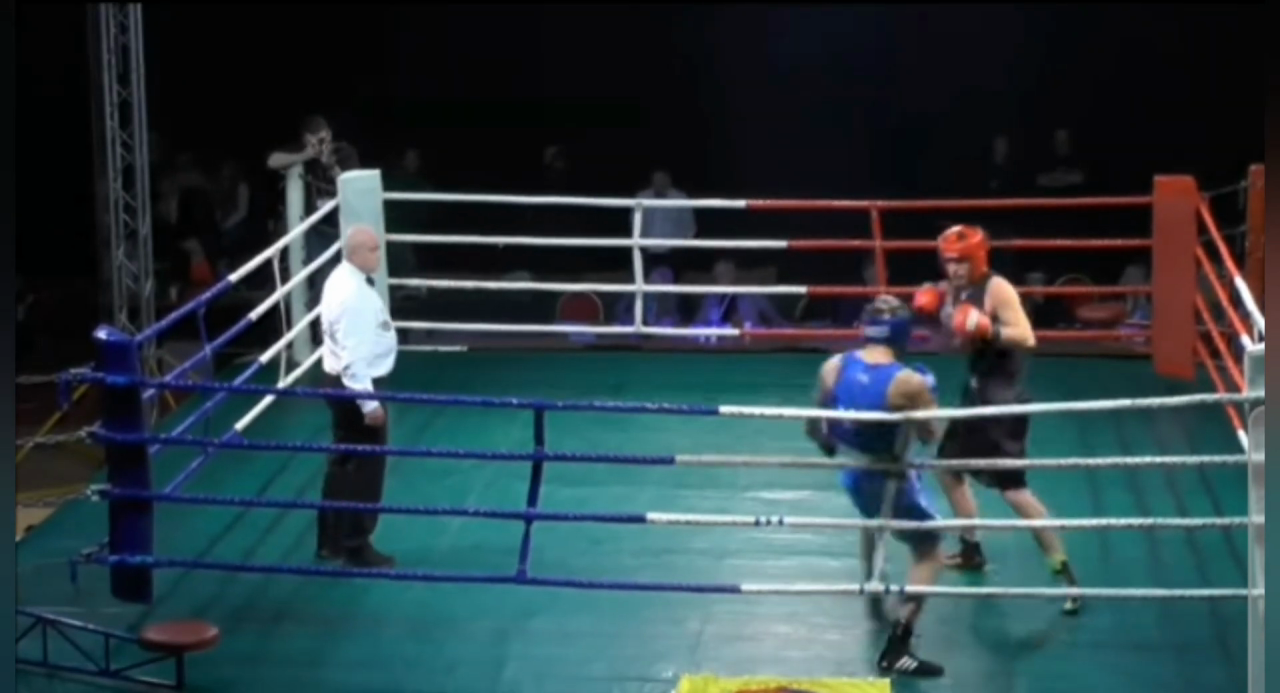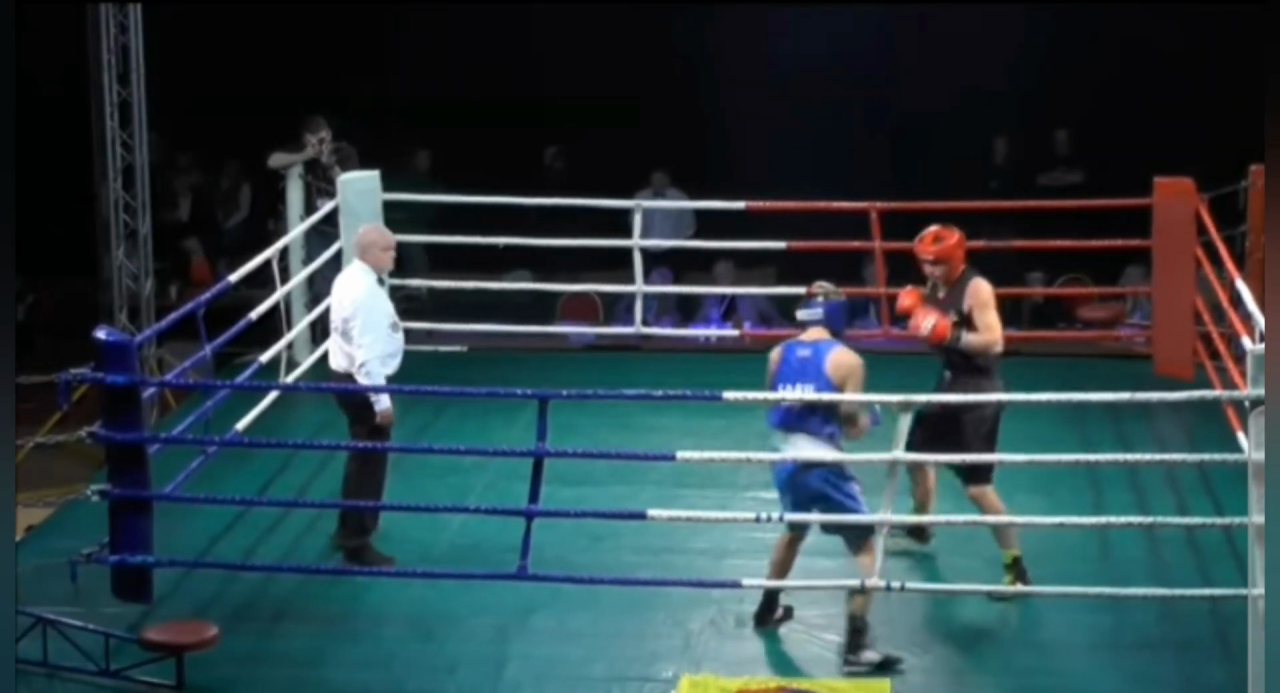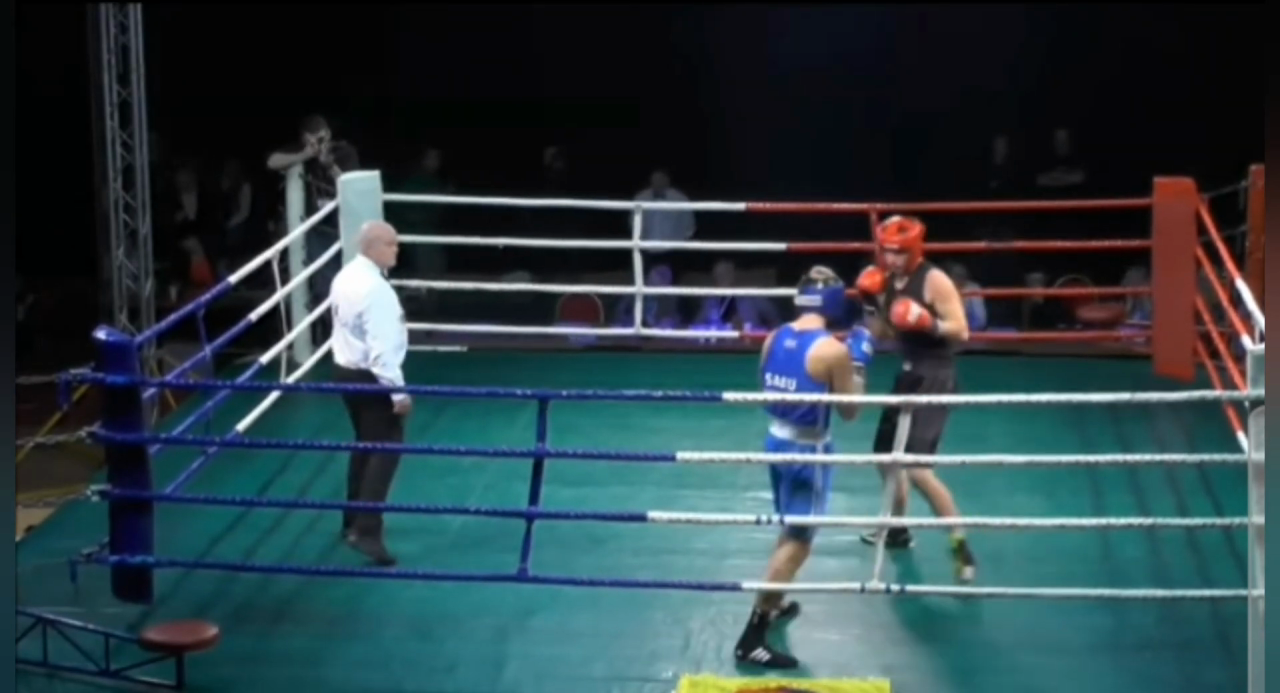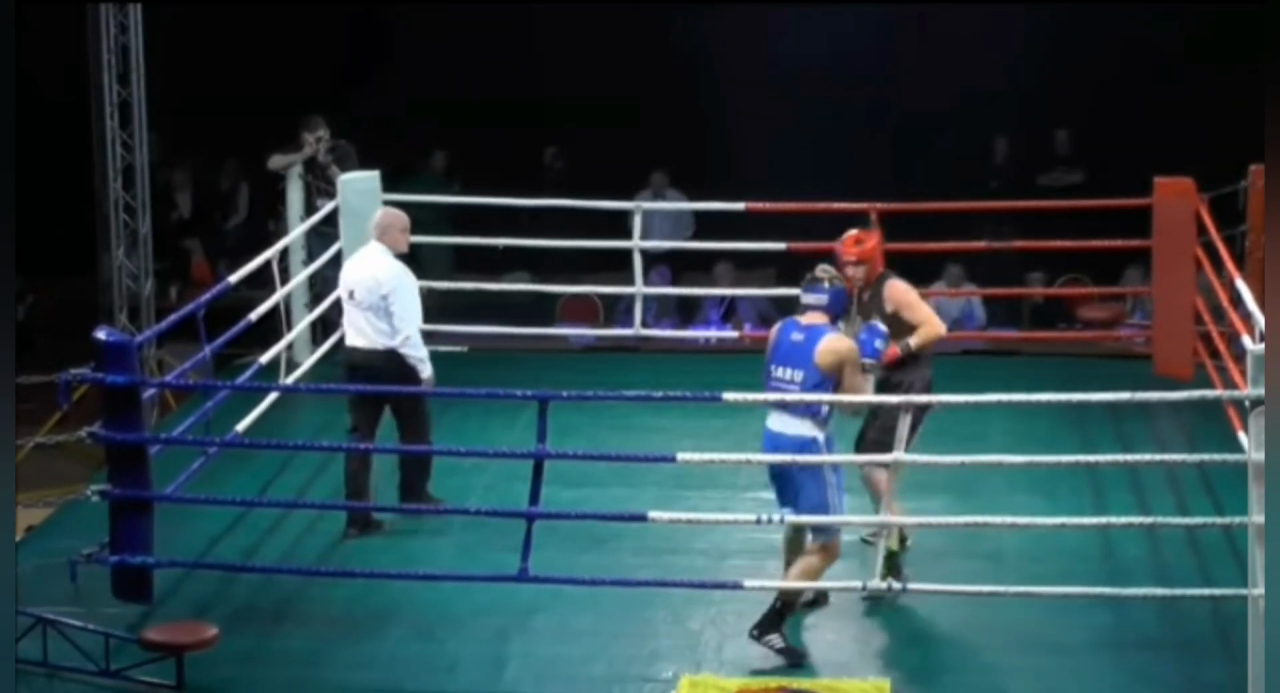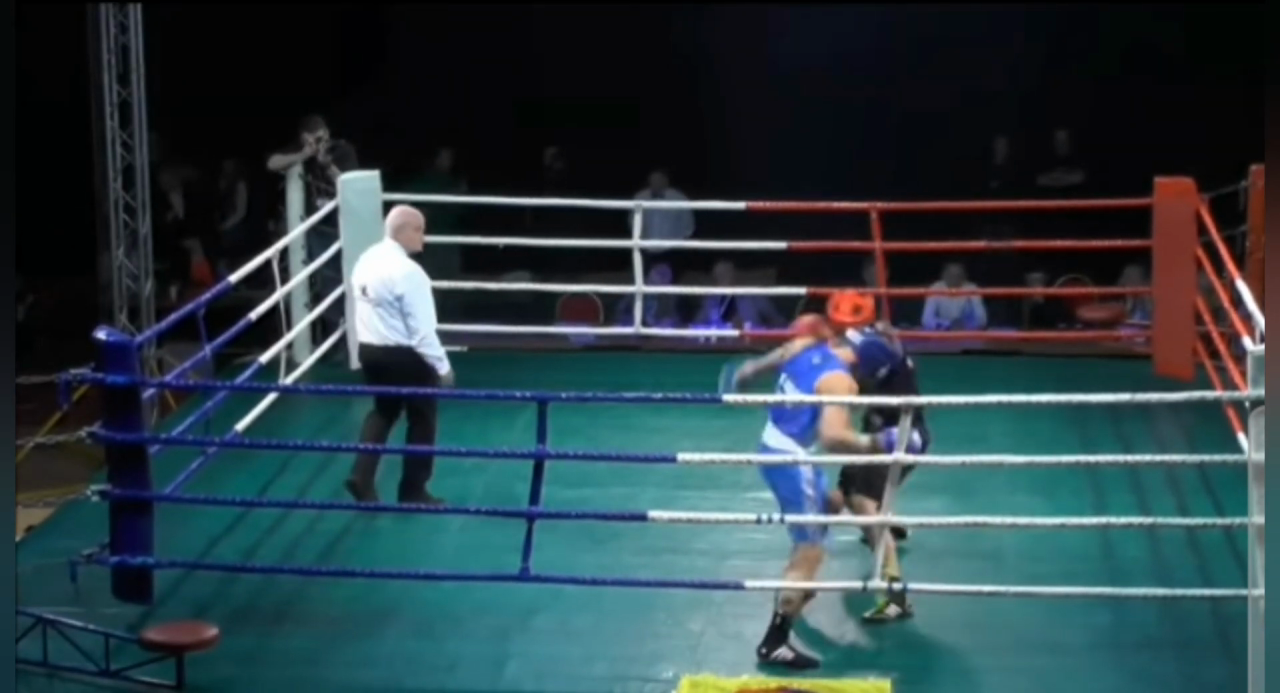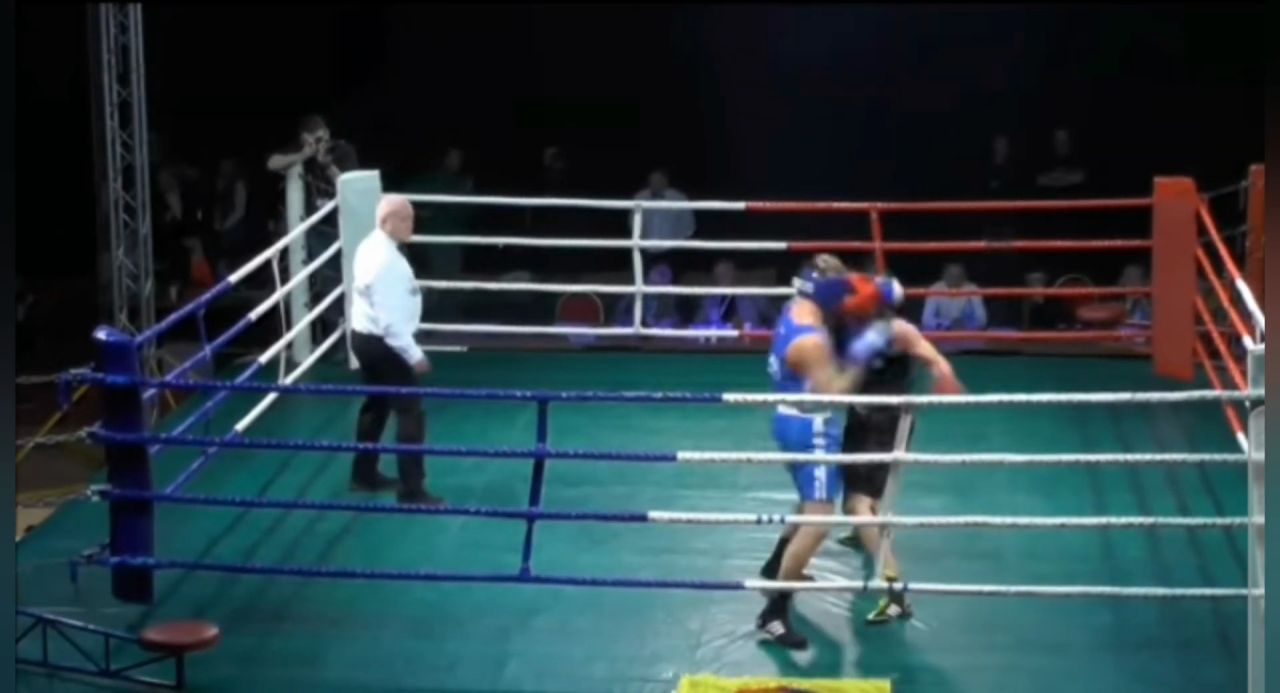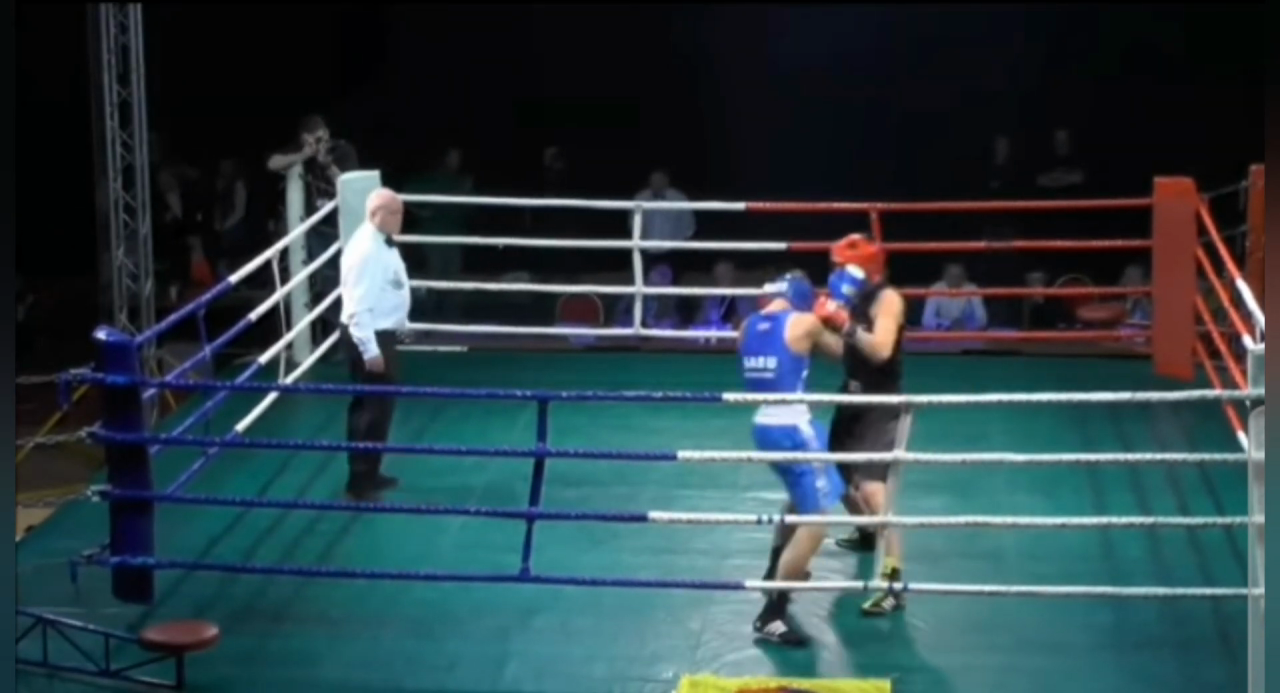
dt=0.3s
person 1, frame 1
left shoulder: (834, 367)
right shoulder: (909, 382)
left elbow: (813, 426)
right elbow: (929, 436)
left wrist: (830, 445)
right wrist: (926, 394)
left hip: (854, 473)
right hip: (890, 478)
left knee: (874, 525)
right knee: (929, 557)
right ankle: (895, 652)
person 1, frame 2
left shoulder: (778, 355)
right shoulder: (847, 360)
right elbow: (855, 427)
right wrist: (868, 416)
left hip: (786, 461)
right hip: (824, 466)
left knee: (792, 531)
right knee: (866, 548)
left ankle: (767, 608)
right ankle: (856, 646)
person 1, frame 3
left shoulder: (774, 339)
right shoulder: (833, 350)
right elbow: (849, 410)
right wrist: (859, 363)
left hip: (776, 441)
right hip: (807, 451)
left knee: (790, 531)
right knee: (796, 544)
left ankle: (772, 605)
right ankle: (751, 640)
person 1, frame 4
left shoulder: (781, 330)
right shoulder: (841, 345)
right elbow: (857, 400)
right wrist: (868, 359)
left hip: (773, 436)
right hip: (806, 445)
left knee: (798, 522)
right knee: (827, 546)
left ankle: (795, 592)
right ankle: (771, 623)
person 1, frame 5
left shoulder: (805, 347)
right shoulder: (840, 382)
left elbow: (771, 361)
right elbow: (833, 438)
left wrist: (747, 371)
right wrist: (883, 441)
left hip: (773, 449)
right hip: (791, 460)
left knee: (827, 508)
right knee: (811, 554)
left ankle: (796, 588)
right ankle: (774, 643)
person 1, frame 6
left shoulder: (791, 311)
right shoulder: (810, 340)
right elbow: (831, 394)
left wrist: (876, 295)
right wrist: (860, 358)
left hip: (792, 420)
right hip: (806, 428)
left knee: (816, 498)
right knee: (816, 521)
left ankle: (776, 566)
right ankle: (773, 614)
person 1, frame 7
left shoulder: (747, 327)
right shoulder: (802, 322)
right elbow: (839, 350)
left hip: (763, 428)
right hip: (794, 429)
left knee: (801, 501)
right knee: (814, 524)
left ankle: (777, 571)
right ankle: (772, 614)
person 2, frame 1
left shoulder: (996, 288)
right shoulder: (955, 291)
left elbow: (1027, 339)
right elbow: (958, 341)
left wrist: (986, 328)
right wrist: (934, 314)
left hip: (1002, 397)
right hip: (976, 392)
left knee: (1014, 490)
right knee: (950, 471)
left ankle: (1064, 571)
right ankle: (971, 551)
person 2, frame 2
left shoulder: (976, 289)
right shoulder: (933, 290)
left elbow: (994, 343)
left wrist: (948, 334)
right wrist: (916, 319)
left hip: (978, 392)
right hip: (950, 386)
left knee: (977, 486)
right knee: (916, 456)
left ankle: (1015, 568)
right ankle: (917, 526)
person 2, frame 3
left shoulder: (934, 280)
right shoulder: (888, 282)
left elbow: (961, 331)
right elbow: (880, 335)
left wrist: (927, 321)
right wrist: (871, 302)
left hip: (934, 379)
right hip: (908, 375)
left knee: (917, 469)
right knee: (886, 456)
left ankle: (961, 548)
right ankle: (897, 529)
person 2, frame 4
left shoulder: (893, 289)
right shoulder: (862, 293)
left elbow: (937, 329)
right elbow: (859, 339)
left wrist: (899, 347)
left hip: (908, 388)
right hip: (892, 383)
left knee: (873, 468)
right knee: (869, 456)
left ankle: (893, 561)
right ankle: (893, 528)
person 2, frame 5
left shoulder: (881, 340)
right shoulder: (861, 342)
left hip: (901, 431)
right hip: (878, 427)
left knee: (864, 501)
right knee: (850, 493)
left ankle: (896, 595)
right ankle: (890, 529)
person 2, frame 6
left shoulder: (896, 330)
right shoulder: (853, 326)
left elbow: (933, 358)
left wrist: (942, 370)
left hip: (886, 422)
right hip: (861, 416)
left knee: (859, 502)
right knee: (856, 486)
left ankle: (894, 594)
right ankle: (866, 533)
person 2, frame 7
left shoulder: (888, 299)
right shoulder: (845, 293)
left elbow: (879, 352)
left wrist: (847, 325)
left hip: (882, 405)
right hip: (853, 398)
left knee: (871, 486)
right knee: (840, 478)
left ankle: (892, 579)
right ankle: (868, 533)
person 3, frame 1
left shoulder: (344, 280)
right shoulder: (352, 294)
right elbow: (353, 356)
right wrist: (369, 401)
left hip: (340, 384)
right hip: (355, 386)
left knee: (343, 460)
right knee: (367, 464)
left ankle: (331, 539)
right ankle: (356, 545)
person 3, frame 2
left shoulder: (350, 278)
right shoulder: (365, 293)
right elbow: (367, 354)
right wrist: (382, 401)
left hip: (346, 377)
right hip: (361, 382)
left knee: (363, 454)
right knee: (369, 459)
left ankle: (351, 524)
right ankle: (356, 543)
person 3, frame 3
left shoulder: (346, 276)
right shoulder: (375, 288)
right elbow: (382, 347)
right wrist: (398, 391)
left hip: (347, 370)
right hip: (369, 377)
left knee: (366, 445)
right knee: (385, 449)
left ankle: (356, 520)
right ankle: (366, 531)
person 3, frame 4
left shoulder: (351, 265)
right shoulder: (395, 273)
right elbow: (407, 328)
right wrist: (425, 368)
left hip: (356, 356)
right hip: (390, 359)
left knee: (361, 433)
right knee: (415, 429)
left ankle: (358, 516)
right ankle: (414, 496)
person 3, frame 5
left shoulder: (365, 261)
right shoulder: (408, 272)
right elbow: (422, 327)
right wrist: (442, 366)
left hip: (370, 350)
right hip: (404, 355)
left knee: (382, 412)
right knee: (421, 421)
left ankle: (362, 478)
right ankle: (412, 492)
person 3, frame 6
left shoulder: (373, 248)
right shoulder: (386, 260)
right elbow: (391, 318)
right wrist: (414, 355)
left hip: (369, 339)
right hip: (383, 343)
left knee: (376, 405)
right knee: (409, 412)
left ankle: (364, 474)
right ankle: (412, 490)
person 3, frame 7
left shoulder: (383, 244)
right shoulder: (365, 250)
right elbow: (358, 307)
left wrist: (401, 324)
right wrist: (370, 350)
left hip: (379, 334)
right hip: (368, 338)
left knee: (366, 404)
right knee: (376, 407)
left ankle: (365, 473)
right ankle: (361, 482)
person 4, frame 1
left shoulder: (343, 152)
right shoulder: (299, 152)
right elbow: (272, 162)
left wrist: (332, 166)
right wrist: (304, 155)
right hip: (315, 226)
right knee: (319, 281)
person 4, frame 2
left shoulder: (344, 152)
right shoulder: (299, 152)
right elbow: (272, 162)
left wrist: (331, 166)
right wrist: (305, 156)
right hip: (316, 228)
right knee: (322, 284)
right ankle: (322, 334)
person 4, frame 3
left shoulder: (344, 150)
right shoulder: (300, 150)
right elbow: (272, 162)
left wrist: (330, 166)
right wrist: (304, 156)
right hip: (316, 229)
right knee: (323, 283)
right ankle: (324, 334)
person 4, frame 4
left shoulder: (342, 151)
right shoulder: (299, 151)
right elbow: (272, 164)
left wrist: (328, 166)
right wrist: (303, 156)
right hip: (317, 228)
right knee: (325, 284)
right ankle: (331, 337)
person 4, frame 5
left shoulder: (343, 150)
right shoulder: (300, 150)
right elbow: (272, 163)
left wrist: (328, 165)
right wrist: (303, 156)
right hip: (317, 227)
right knee: (326, 284)
person 4, frame 6
left shoulder: (343, 150)
right shoulder: (298, 149)
right elbow: (272, 164)
left wrist: (328, 166)
right wrist: (302, 156)
right hip: (317, 228)
right knee: (326, 284)
person 4, frame 7
left shoulder: (343, 150)
right shoulder: (299, 150)
right elbow: (272, 164)
left wrist: (329, 166)
right wrist: (302, 156)
right hip: (317, 227)
right knee: (325, 284)
